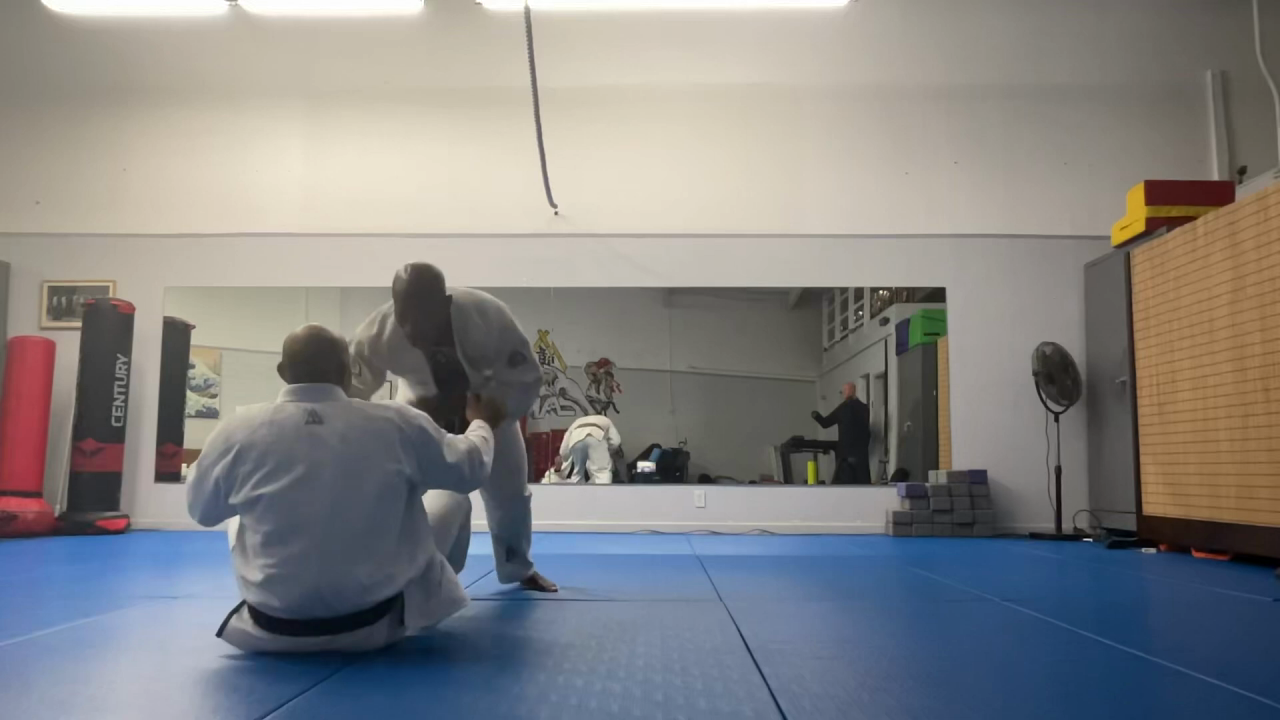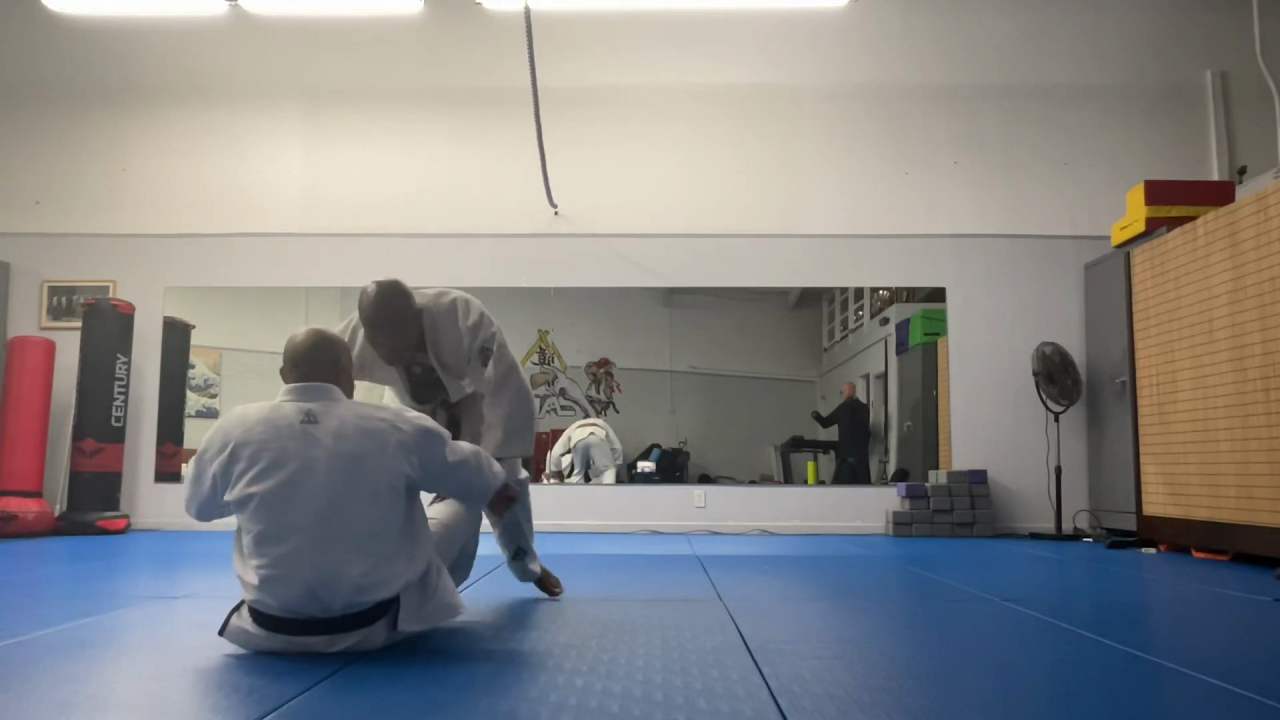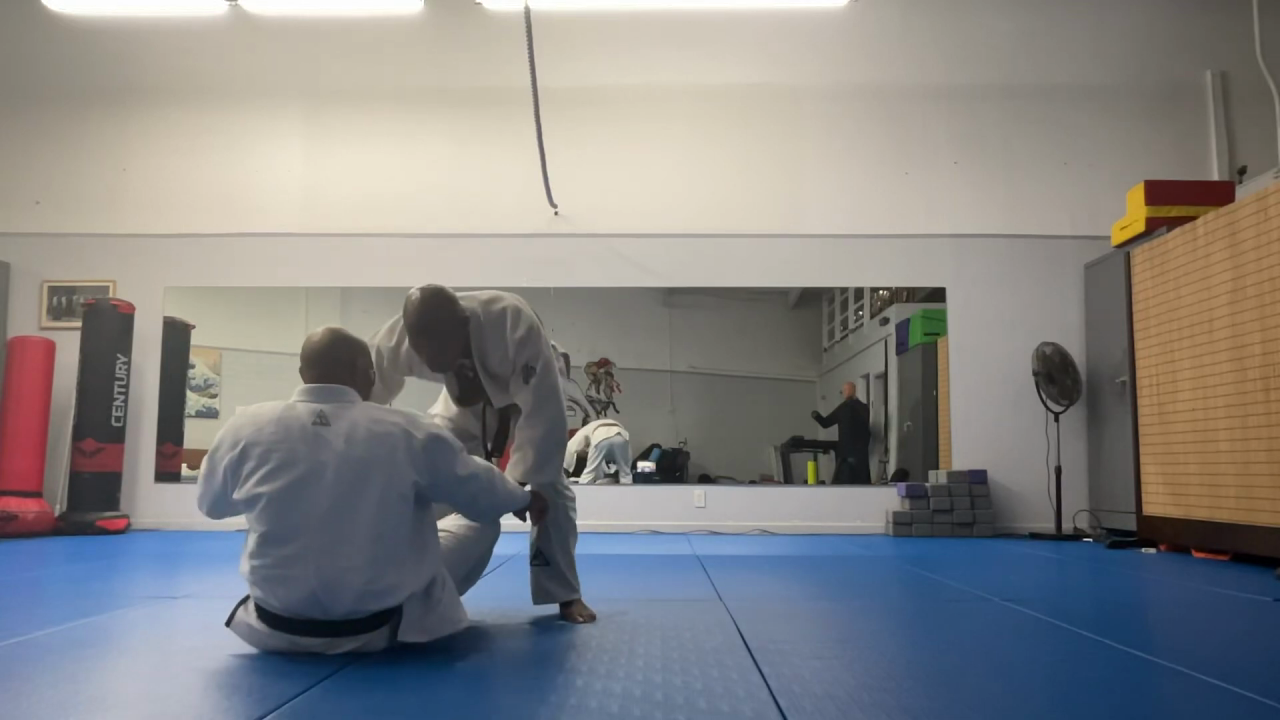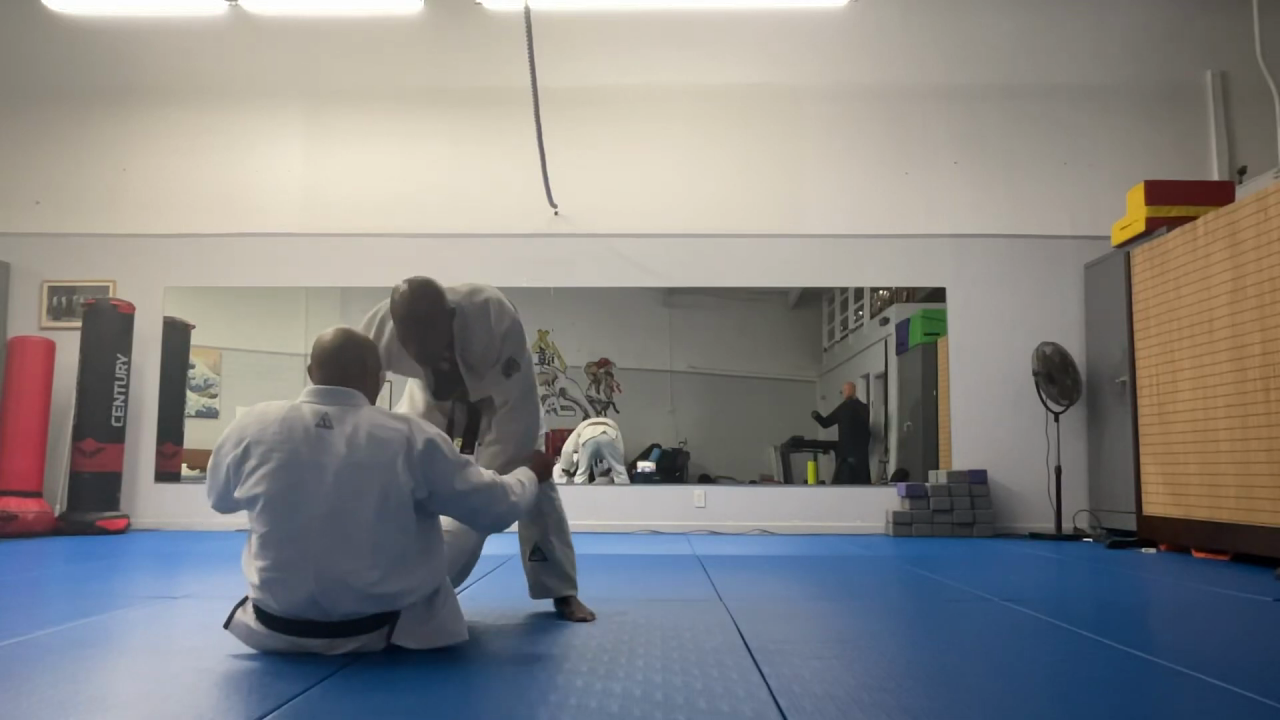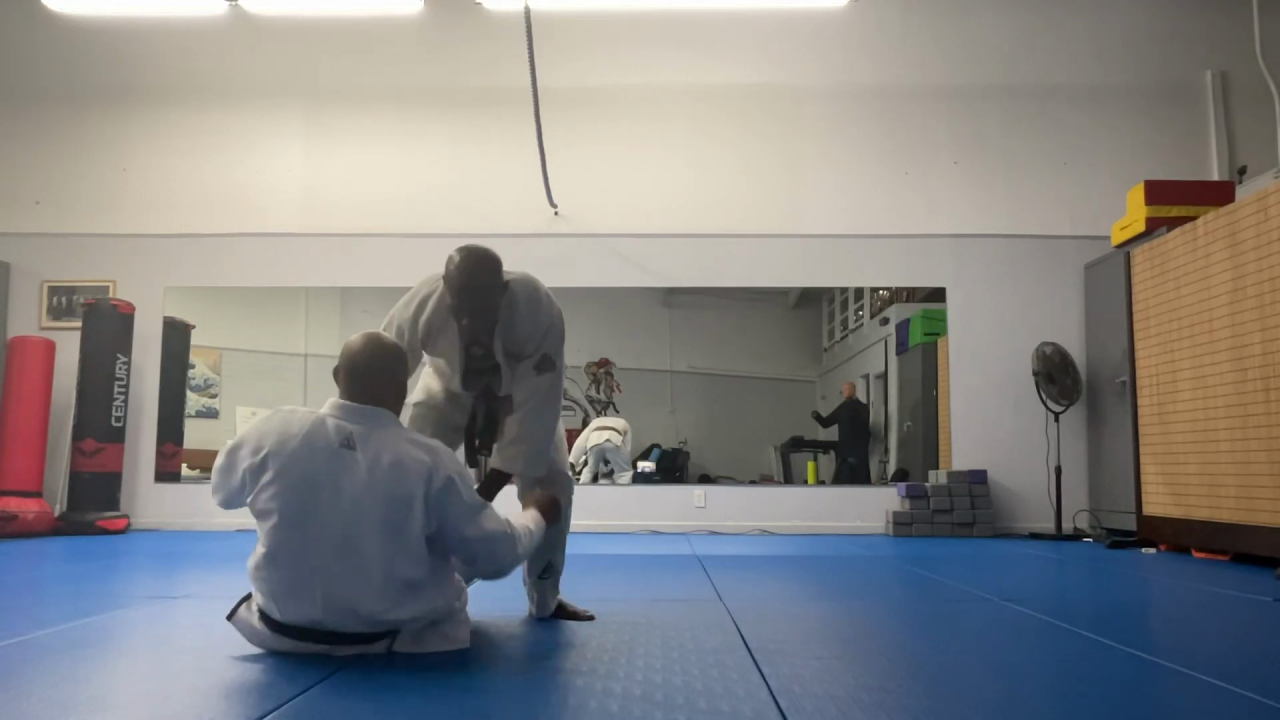
dt=0.5s
person 1, frame 1
left shoulder: (239, 430)
right shoulder: (396, 425)
left elbow: (202, 510)
right elbow: (468, 467)
right wrist: (482, 423)
left hip: (275, 629)
right hip: (375, 624)
right knee: (452, 498)
person 1, frame 2
left shoulder: (235, 429)
right shoulder: (396, 428)
left elbow: (200, 506)
right elbow: (473, 476)
right wrist: (499, 488)
left hip: (274, 629)
right hip: (375, 623)
right knee: (466, 509)
person 1, frame 3
left shoulder: (249, 428)
right shoulder: (408, 432)
left elbow: (212, 503)
right elbow: (483, 492)
right wrist: (527, 500)
left hip: (279, 627)
right hip: (381, 625)
right knee: (480, 524)
person 1, frame 4
left shoulder: (253, 427)
right shoulder: (411, 438)
left elbow: (221, 498)
right elbow: (495, 508)
right wrist: (530, 473)
left hip: (280, 628)
right hip: (384, 628)
right knee: (465, 527)
person 1, frame 5
left shoulder: (273, 431)
right shoulder: (429, 462)
left elbow: (225, 491)
right elbow: (496, 557)
right wrist: (535, 516)
left hip: (287, 631)
right hip: (393, 636)
person 2, frame 1
left shoulder: (488, 316)
right shoulder: (379, 332)
left elbow: (525, 379)
right elbow: (351, 387)
right hip: (422, 405)
left knee: (509, 490)
left ankle: (519, 567)
person 2, frame 2
left shoulder: (463, 316)
right shoulder: (351, 340)
left elbow: (508, 392)
left hip: (475, 400)
right hip: (413, 408)
left knee: (505, 481)
left ankle: (527, 565)
person 2, frame 3
left shoulder: (514, 325)
right shoulder: (399, 338)
left elbow: (545, 415)
left wrist: (514, 486)
left hip: (532, 392)
right hip: (465, 402)
left knee: (548, 486)
left ankle: (566, 594)
person 2, frame 4
left shoulder: (494, 318)
right shoulder: (379, 330)
left elbow: (518, 410)
left hip: (500, 392)
right hip: (432, 398)
left ankle: (559, 590)
person 2, frame 5
left shoulder: (539, 309)
right shoulder: (421, 306)
left elbow: (538, 406)
left wrist: (490, 487)
left hip: (518, 392)
right hip: (449, 388)
left knee: (551, 484)
left ankle: (546, 598)
